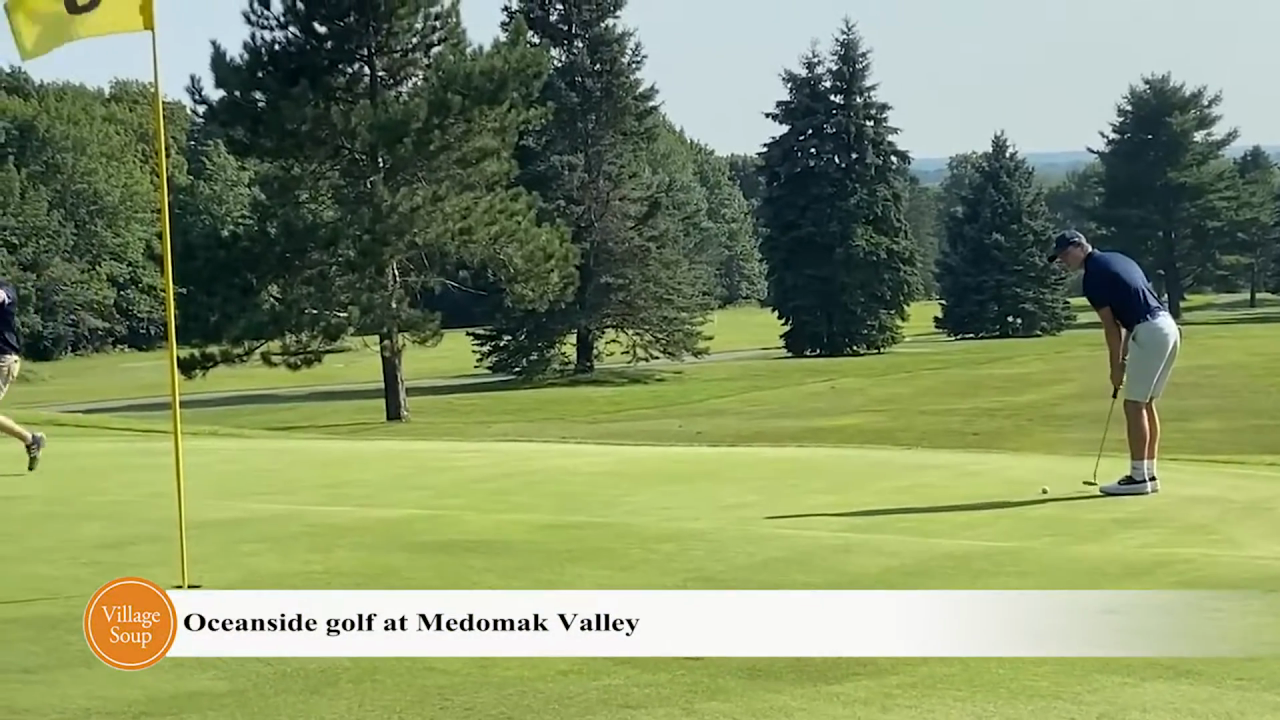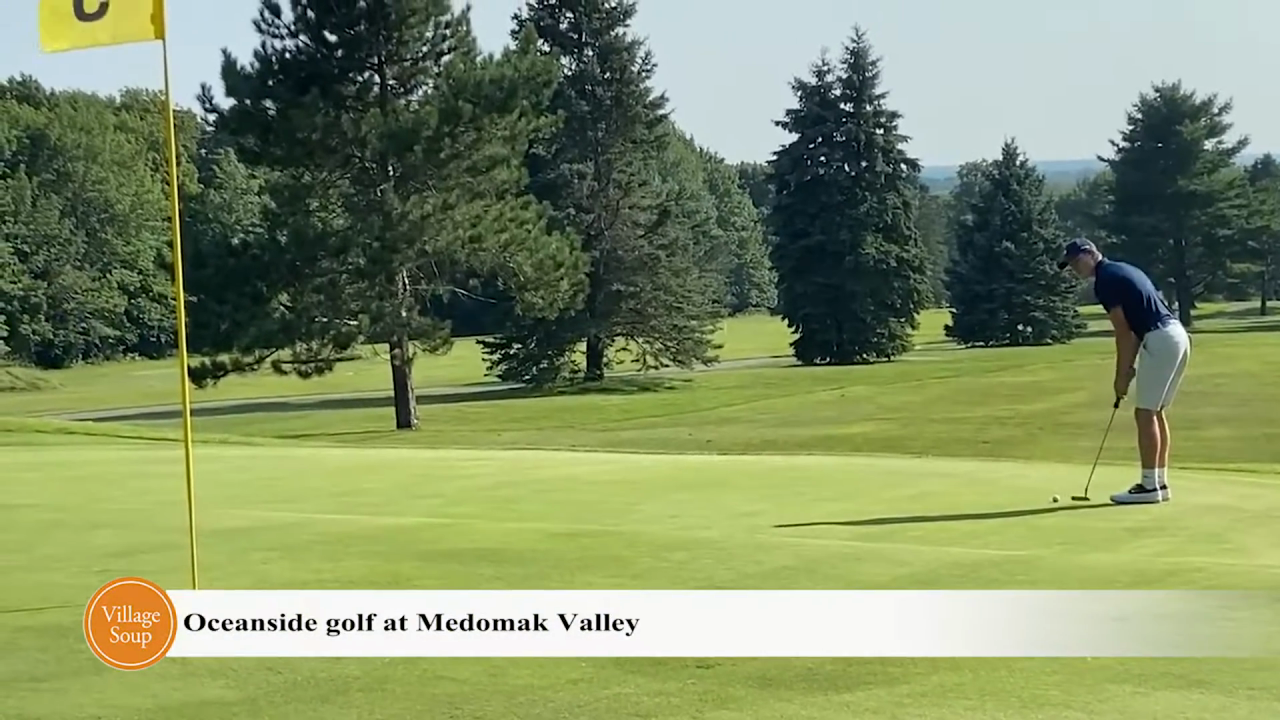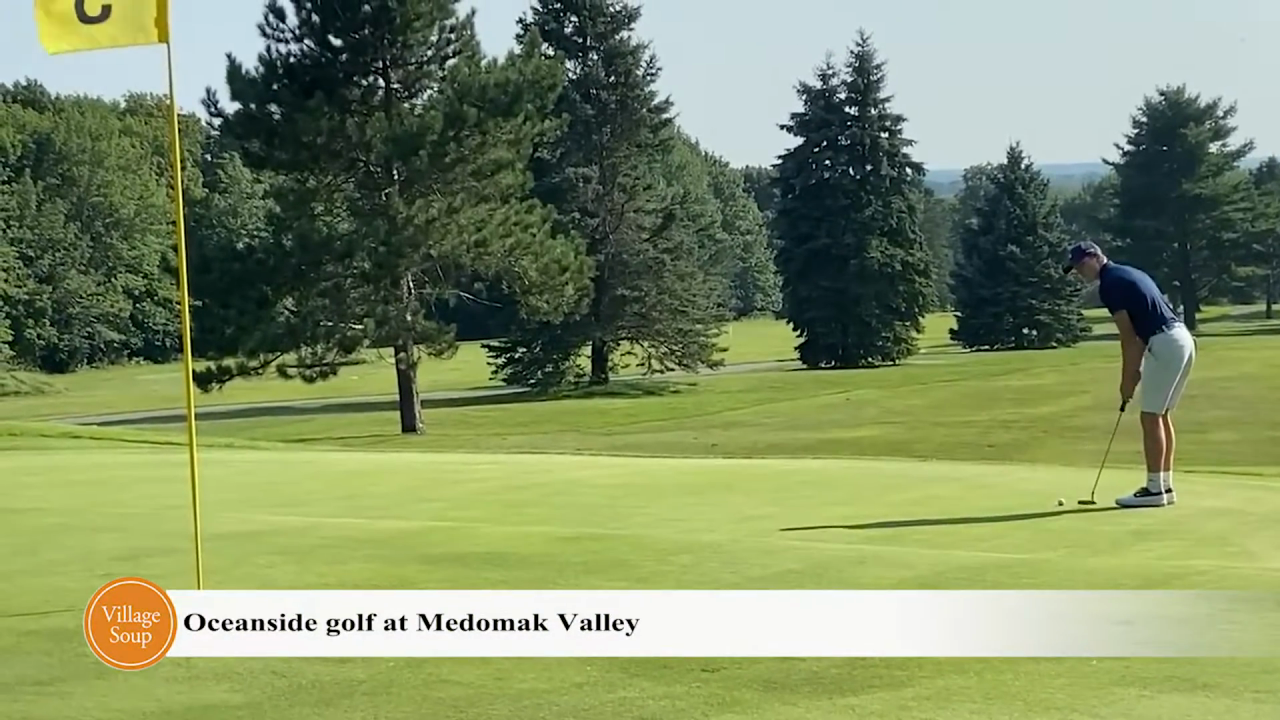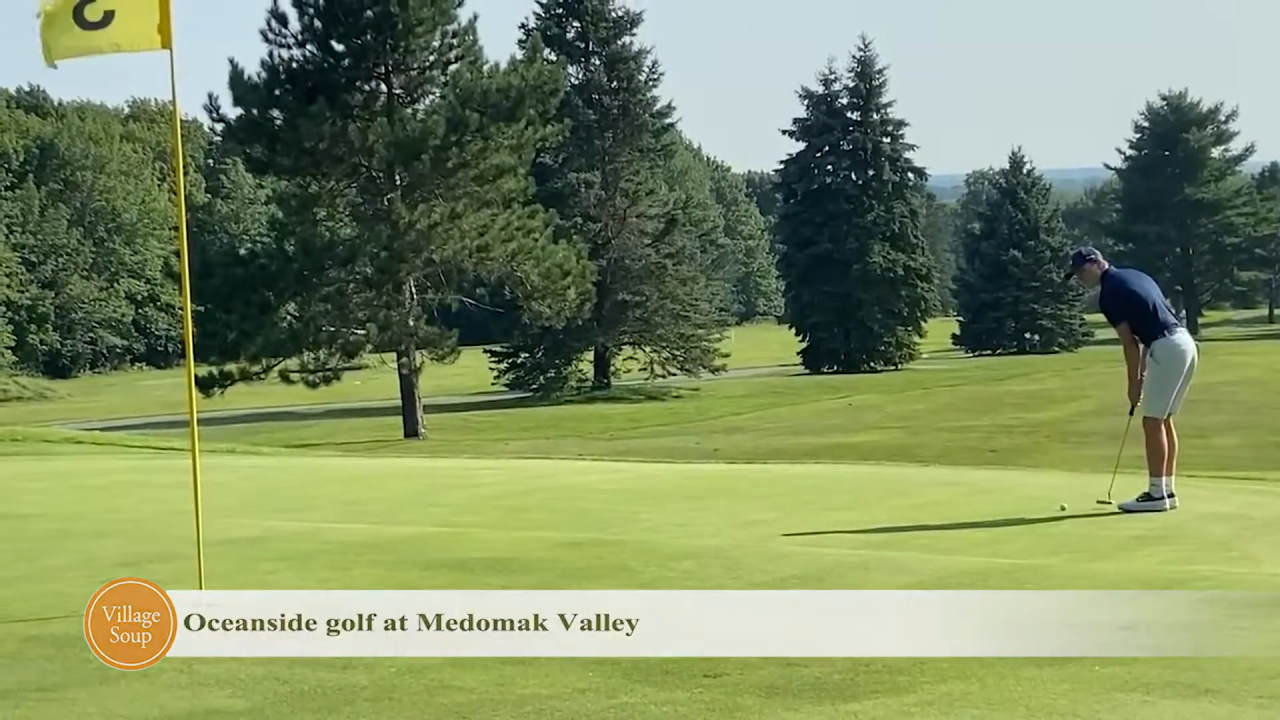
dt=0.7s
person 1, frame 1
left shoulder: (1093, 275)
right shoulder: (1115, 259)
left elbow: (1112, 326)
left wrist: (1116, 366)
right wrist: (1124, 357)
left hip: (1150, 333)
right hip: (1166, 327)
left knee: (1134, 404)
right knee: (1146, 403)
left ankle: (1138, 476)
right ankle: (1149, 474)
person 1, frame 2
left shoulder: (1105, 280)
right shoulder: (1122, 270)
left elbow: (1123, 331)
left wrist: (1121, 374)
right wrist: (1131, 366)
left hip: (1161, 341)
right hip: (1176, 335)
left knee: (1145, 413)
right knee: (1156, 411)
left ankle: (1149, 485)
right ankle: (1160, 482)
person 1, frame 3
left shoulder: (1110, 284)
right shoulder: (1127, 274)
left elbow: (1128, 335)
left wrist: (1127, 378)
right wrist: (1137, 369)
left hip: (1166, 344)
right hip: (1181, 339)
left knee: (1151, 417)
right knee: (1160, 415)
left ankle: (1154, 489)
right ankle: (1165, 486)
person 1, frame 4
left shoulder: (1110, 292)
right shoulder: (1132, 274)
left elbow: (1129, 343)
left wrist: (1133, 383)
right wrist: (1142, 372)
left hip: (1168, 349)
right hip: (1183, 343)
left knee: (1153, 421)
right knee: (1163, 419)
left ankle: (1157, 494)
right ankle: (1167, 490)
